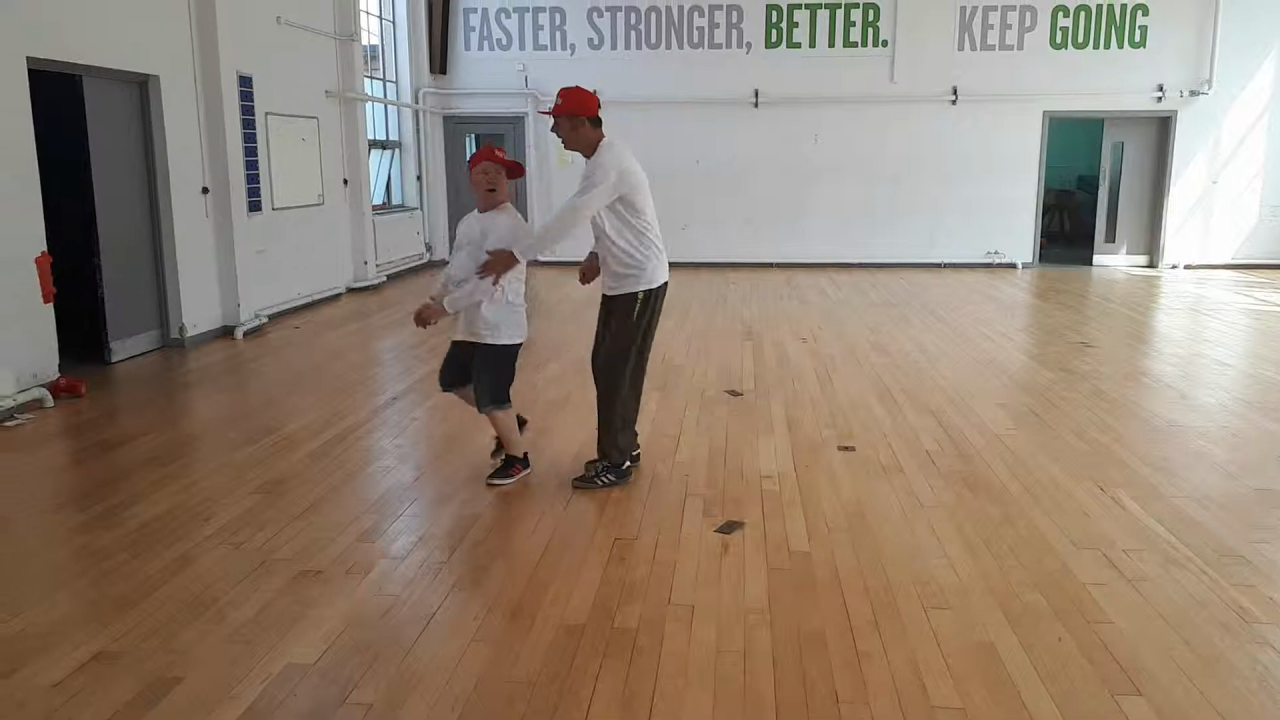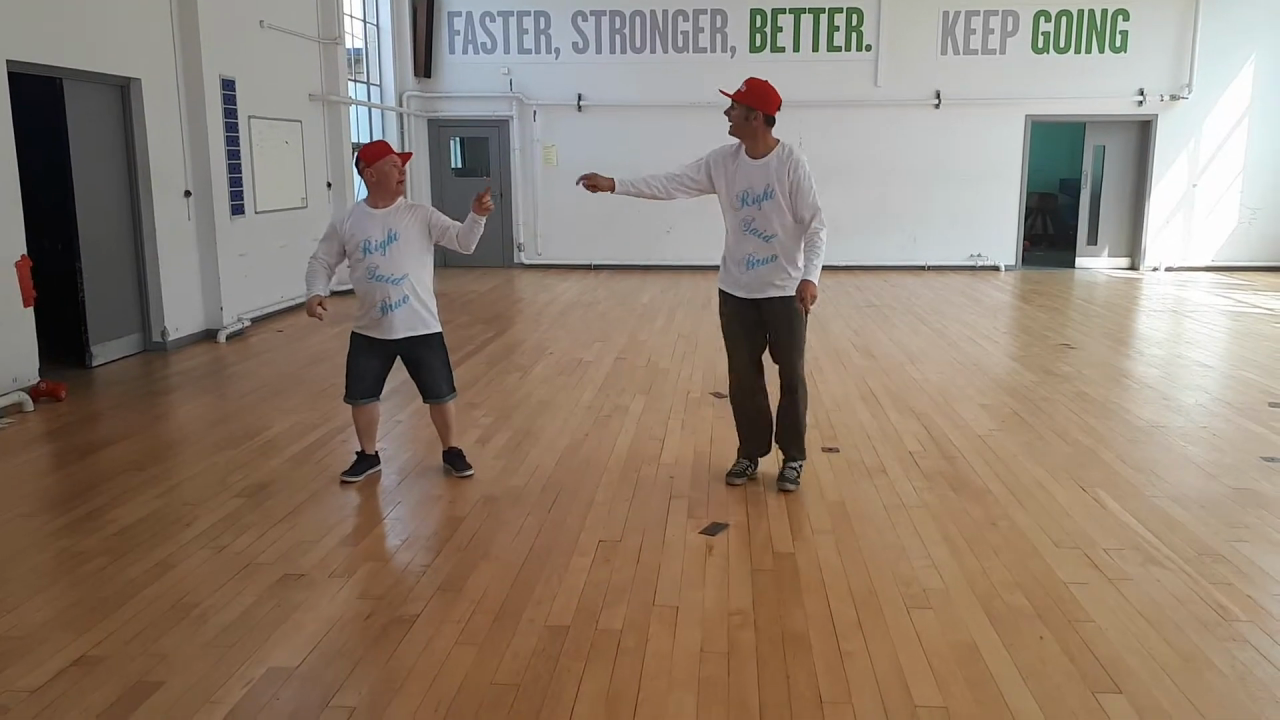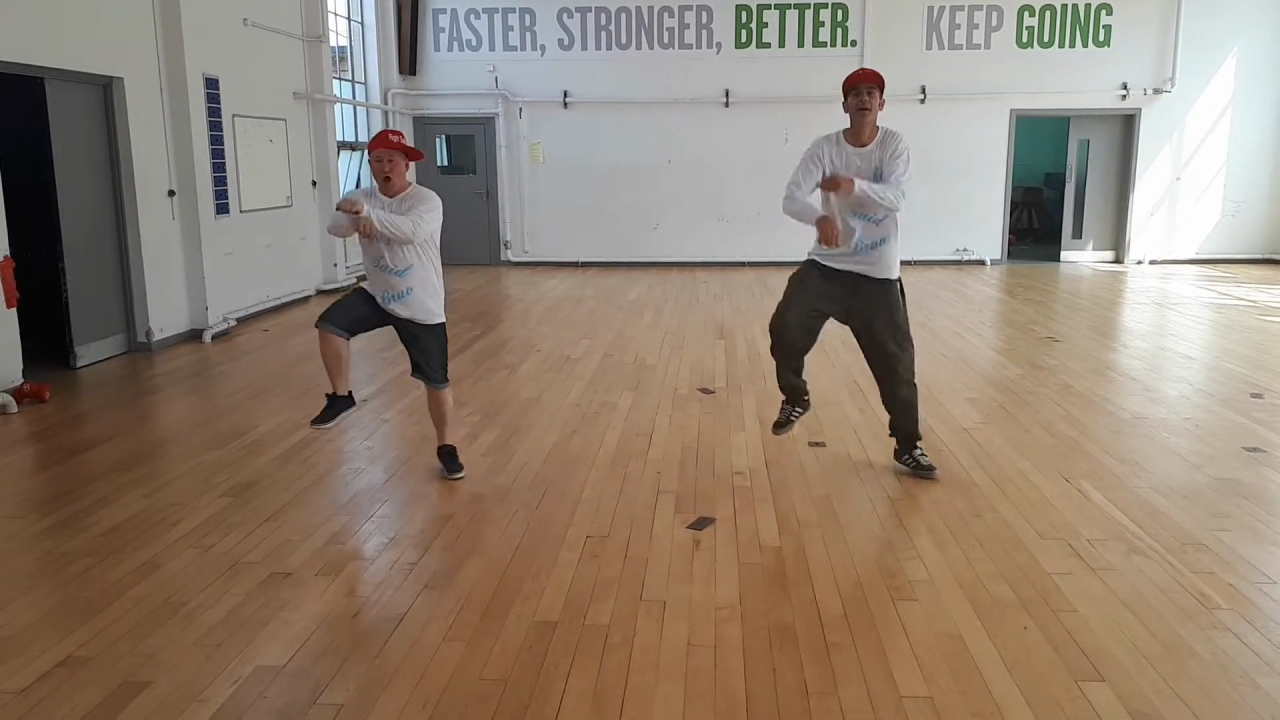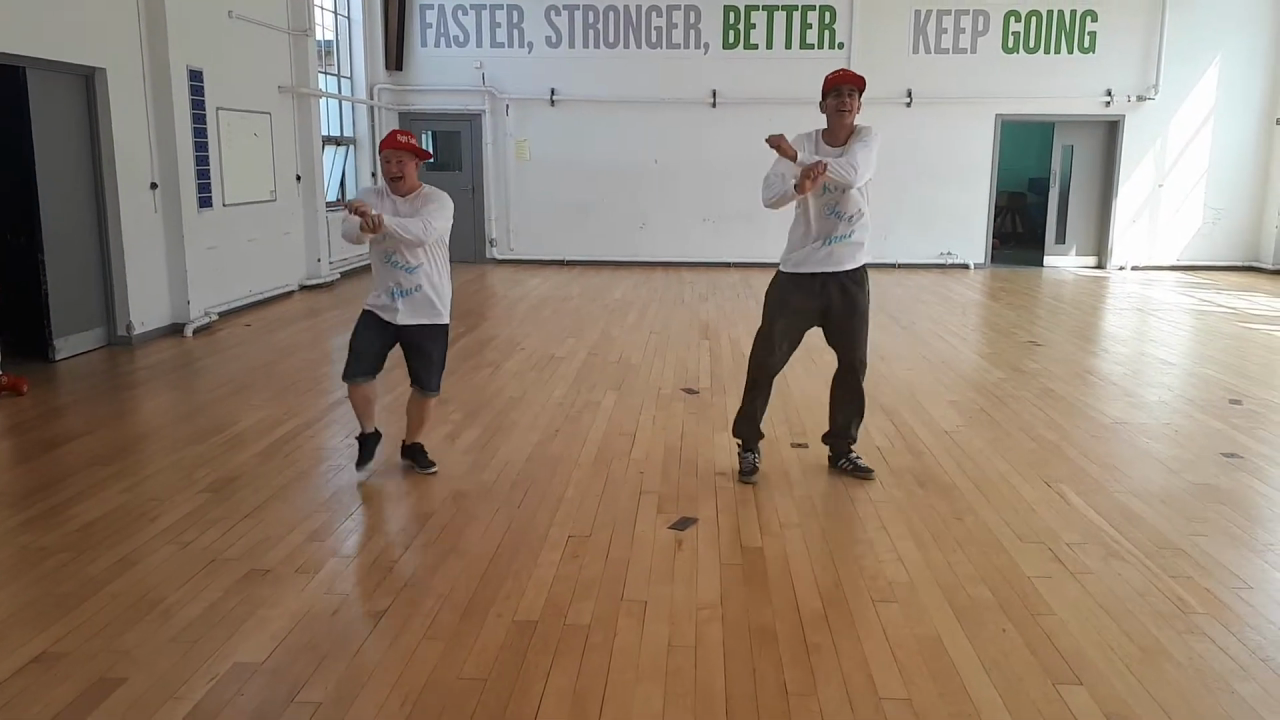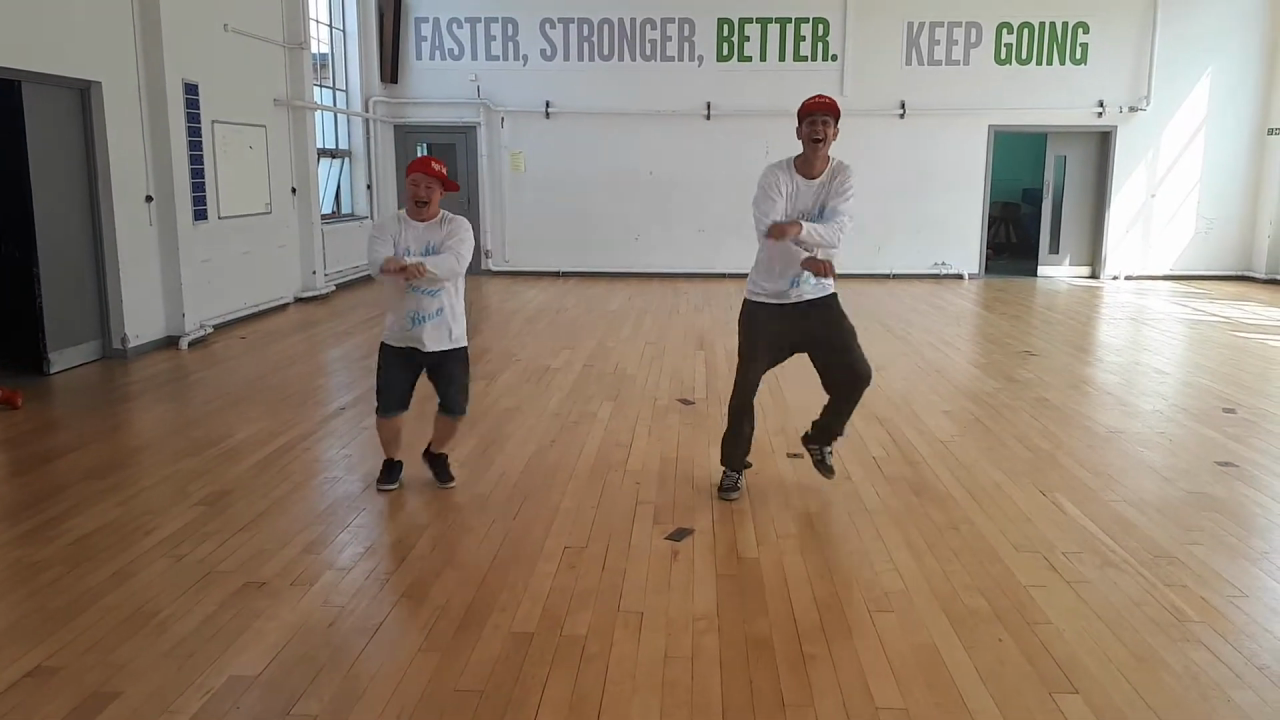
dt=1s
person 1, frame 1
left shoulder: (609, 163)
right shoulder: (601, 158)
left elbow: (569, 218)
left wrist: (515, 255)
right wrist: (597, 255)
left hip: (640, 283)
right hip: (620, 281)
left knee: (618, 374)
right knee: (604, 366)
left ankle: (616, 463)
right ankle: (622, 448)
person 1, frame 2
left shoulder: (792, 164)
right shoulder: (722, 160)
left elbow: (814, 226)
right elbow: (672, 183)
left wrist: (810, 275)
right wrist: (615, 185)
left hip: (784, 291)
right hip: (736, 289)
left knee: (792, 376)
right knee: (744, 378)
left ankle: (791, 458)
right ankle: (750, 453)
person 1, frame 3
left shoulder: (894, 143)
right shoulder: (823, 148)
left elbow: (893, 195)
right elbow: (792, 201)
left wrist: (855, 187)
right wrist: (821, 218)
left hip: (880, 274)
right hip: (827, 266)
left knee: (896, 363)
right knee: (787, 332)
left ankle: (909, 445)
right ankle: (795, 395)
person 1, frame 4
left shoulder: (866, 138)
right shoulder: (799, 146)
left elbow: (853, 174)
right elbow: (772, 196)
left wrist: (807, 162)
right wrist: (807, 174)
left hip: (847, 271)
right hip: (797, 271)
left knee: (853, 364)
right knee: (766, 358)
left ankle: (842, 449)
right ankle: (748, 444)
person 1, frame 5
left shoulder: (843, 174)
right shoulder: (772, 177)
left elbow: (836, 232)
right elbow: (768, 236)
left wrist: (799, 229)
right wrist: (804, 259)
left hip: (819, 297)
right hip: (766, 300)
left knee: (855, 376)
right knee: (746, 385)
left ankle: (821, 440)
right ankle: (733, 466)
person 2, frame 1
left shoulder: (510, 224)
right shoulder: (470, 221)
left elbow: (493, 279)
left wrist: (443, 305)
right wrist: (438, 298)
left hip: (497, 331)
right hip: (469, 328)
left knee: (491, 400)
right knee: (453, 381)
left ankle: (517, 458)
right ankle: (511, 421)
person 2, frame 2
left shoulder: (422, 215)
right shoulder: (345, 223)
left elbow: (463, 242)
right elbow: (322, 262)
left wrist: (478, 215)
right wrist: (316, 293)
left hip: (421, 326)
right hip: (370, 330)
left knee: (441, 394)
right knee: (361, 396)
left ankle: (451, 451)
right ankle: (368, 455)
person 2, frame 3
left shoulder: (427, 201)
right shoulder: (360, 199)
left elbow: (410, 230)
right elbow: (336, 226)
left wrist: (365, 212)
right wrist: (355, 221)
left hip: (423, 306)
right hip: (376, 295)
left knee: (435, 382)
right knee: (330, 327)
left ankle: (446, 447)
right ankle: (340, 397)
person 2, frame 4
left shoulder: (438, 201)
right shoulder: (370, 197)
left elbow: (423, 232)
right elbow: (350, 232)
left wrist: (380, 221)
right wrist: (367, 223)
left hip: (428, 310)
right hip: (381, 306)
left knee: (425, 388)
right knee: (357, 376)
left ankle: (413, 445)
right ankle: (368, 435)
person 2, frame 5
left shoulder: (458, 226)
right shoulder: (388, 225)
left elbow: (456, 262)
right elbow: (376, 262)
left wrist: (415, 265)
right wrist: (399, 268)
left hip: (447, 334)
right hip: (398, 336)
left knee: (453, 409)
right knee: (389, 410)
left ankle: (437, 453)
right ankle: (392, 462)
